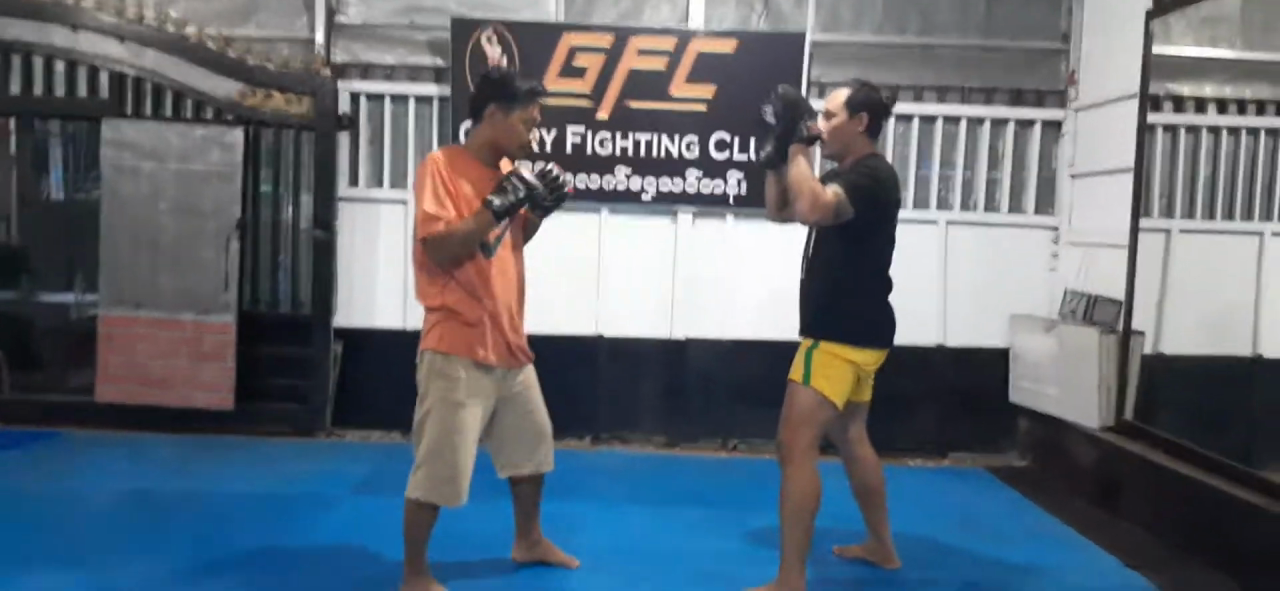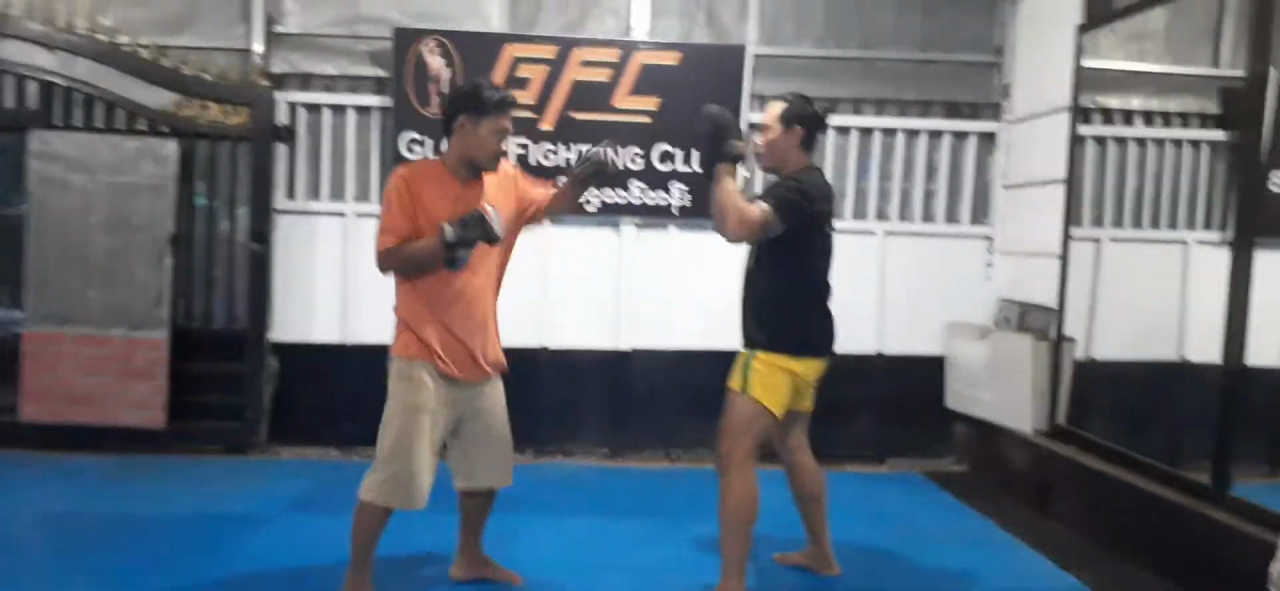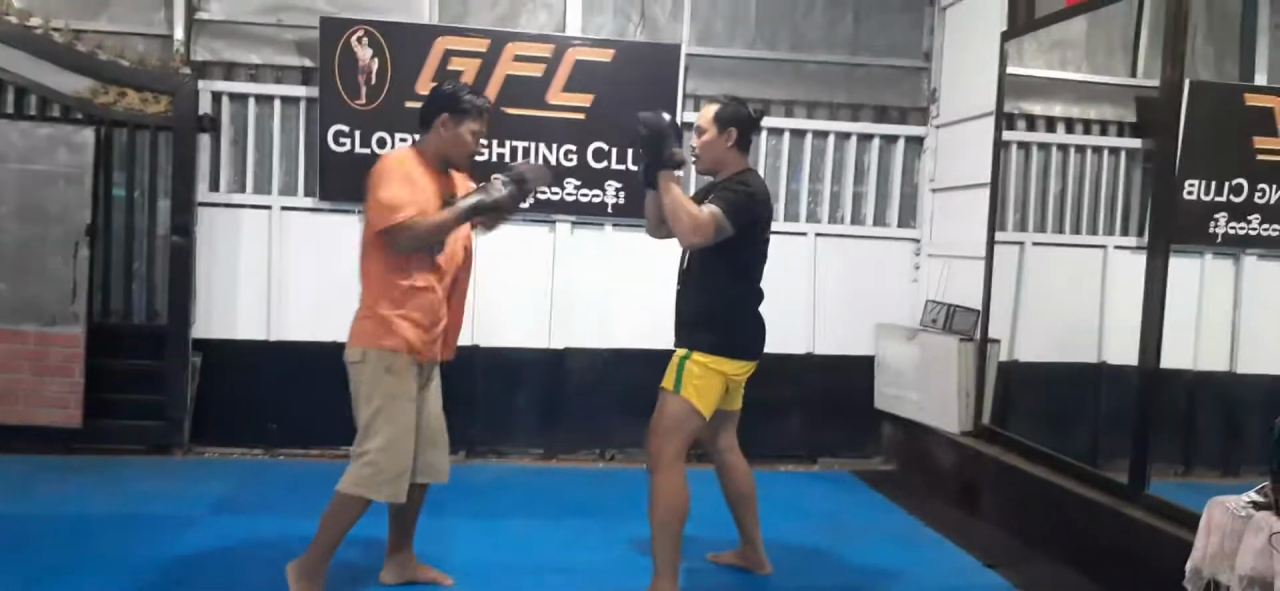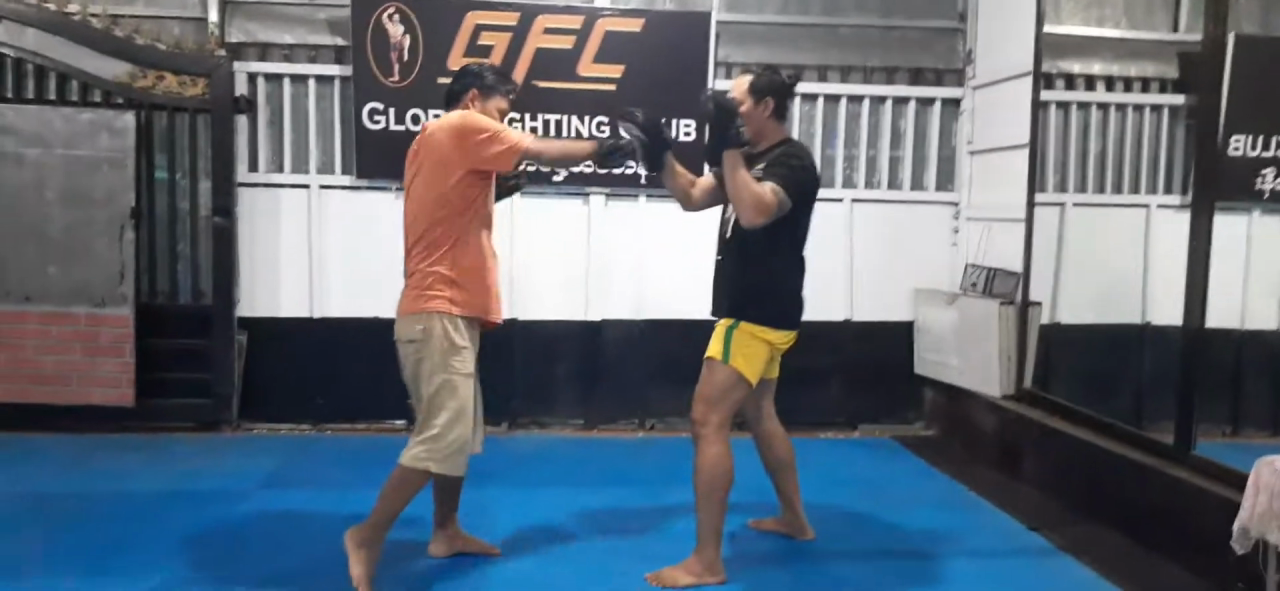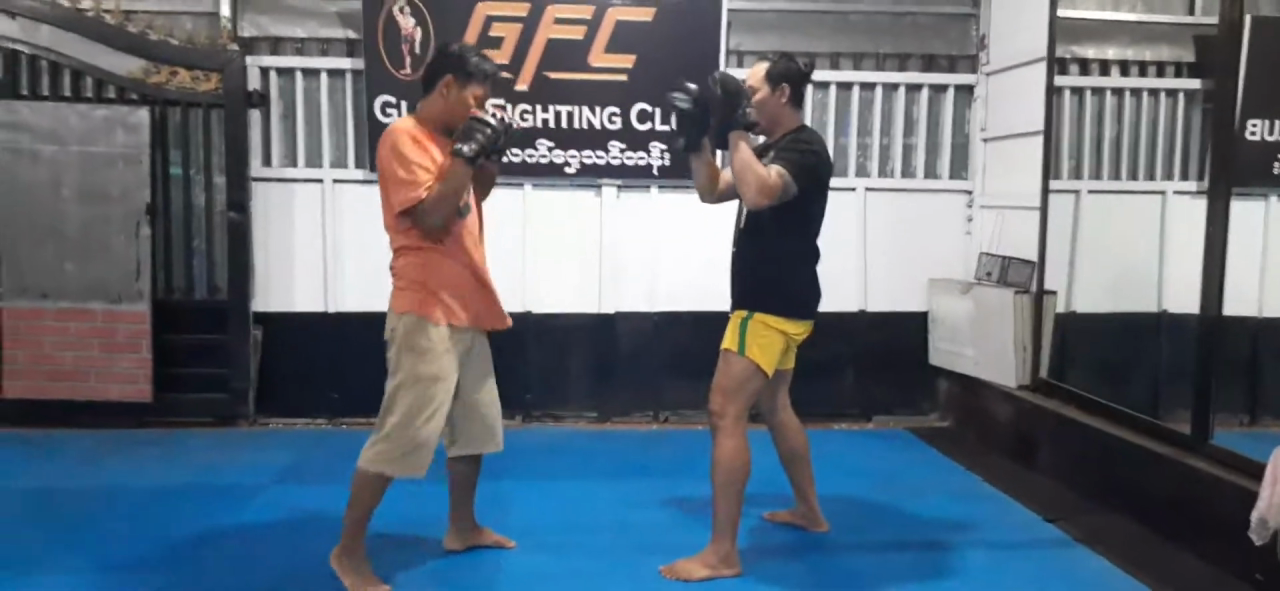
dt=0.3s
person 1, frame 1
left shoulder: (506, 170)
right shoulder: (440, 166)
right elbow: (436, 250)
left wrist: (539, 203)
right wrist: (499, 205)
left hip: (509, 343)
right hip: (456, 349)
left knee: (532, 444)
right knee: (440, 465)
left ankle: (529, 539)
person 1, frame 2
left shoulder: (504, 179)
right shoulder: (411, 180)
left elbow: (549, 204)
right elbow: (390, 259)
left wrist: (581, 178)
right wrist: (454, 235)
left hip: (481, 356)
right hip: (424, 357)
left knee: (490, 462)
right knee: (398, 468)
person 1, frame 3
left shoulder: (454, 179)
right shoulder: (398, 165)
left elbow: (487, 219)
right elbow: (405, 238)
left wrist: (518, 186)
right wrist: (471, 202)
left hip: (421, 345)
right hip: (386, 343)
left knee: (423, 458)
right knee: (379, 460)
person 1, frame 4
left shoulder: (430, 143)
right shoulder: (464, 129)
right elbow: (544, 152)
left wrist: (499, 187)
right wrist: (608, 147)
left hip: (440, 310)
right hip: (440, 313)
left knee: (459, 428)
right knee: (443, 434)
left ankle: (446, 531)
right ankle: (366, 536)
person 1, frame 5
left shoulder: (450, 138)
right shoulder: (404, 137)
left elbow: (473, 198)
right elbow: (431, 218)
left wrist: (487, 154)
right wrist: (467, 153)
left hip: (466, 312)
right hip: (426, 316)
left knee: (477, 425)
right knee: (406, 433)
left ankle: (462, 526)
person 2, frame 1
left shoulder: (871, 175)
right shoulder: (846, 175)
left elbow: (811, 210)
right elbow: (781, 210)
left wrist: (798, 142)
right wrist: (778, 152)
left hip: (842, 335)
right hip: (854, 332)
left knee: (795, 445)
right knee: (850, 437)
right ankle: (881, 546)
person 2, frame 2
left shoulder: (801, 189)
right shoulder: (792, 187)
left elbow: (739, 227)
right elbow: (730, 225)
left wrist: (724, 161)
right wrist: (721, 167)
left hip: (782, 346)
right hip: (797, 342)
left knee: (734, 454)
right knee: (792, 445)
person 2, frame 3
left shoulder: (745, 193)
right shoulder: (716, 191)
left elbow: (689, 231)
right elbow: (661, 226)
left wrist: (667, 170)
right wrist: (655, 170)
left hip: (715, 346)
right hip: (723, 342)
left knee: (664, 452)
right knee: (721, 445)
person 2, frame 4
left shoulder: (792, 162)
right shoulder: (749, 159)
left elbow: (753, 214)
right elbow: (693, 197)
left wrist: (728, 149)
right wrist: (659, 152)
left hip: (760, 314)
right hip: (753, 311)
left knee: (707, 422)
right knee: (760, 414)
right ankle: (794, 519)
person 2, frame 5
left shoulder: (804, 149)
right shoulder: (772, 148)
left elbow: (758, 194)
right elbow: (713, 192)
left wrist: (736, 129)
right wrist: (698, 138)
left hip: (773, 305)
right hip: (773, 301)
left knee: (725, 413)
right knee: (774, 405)
left ankle: (722, 553)
right ankle: (809, 511)
